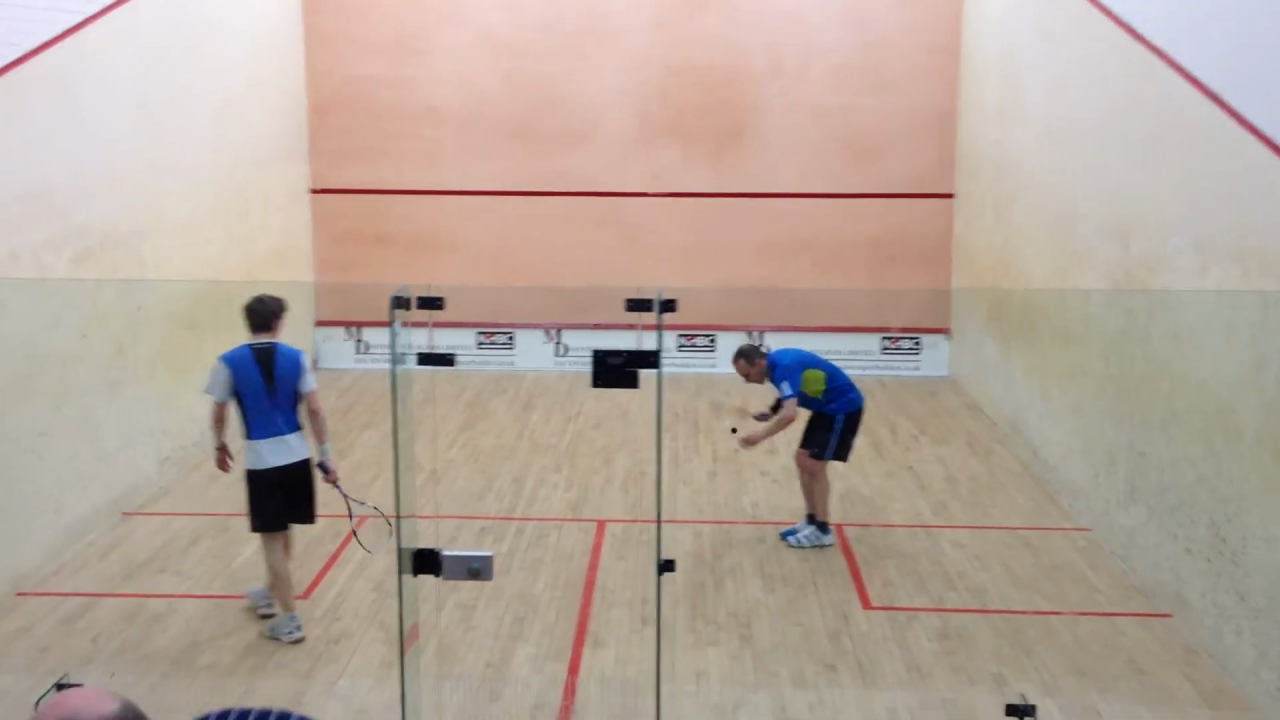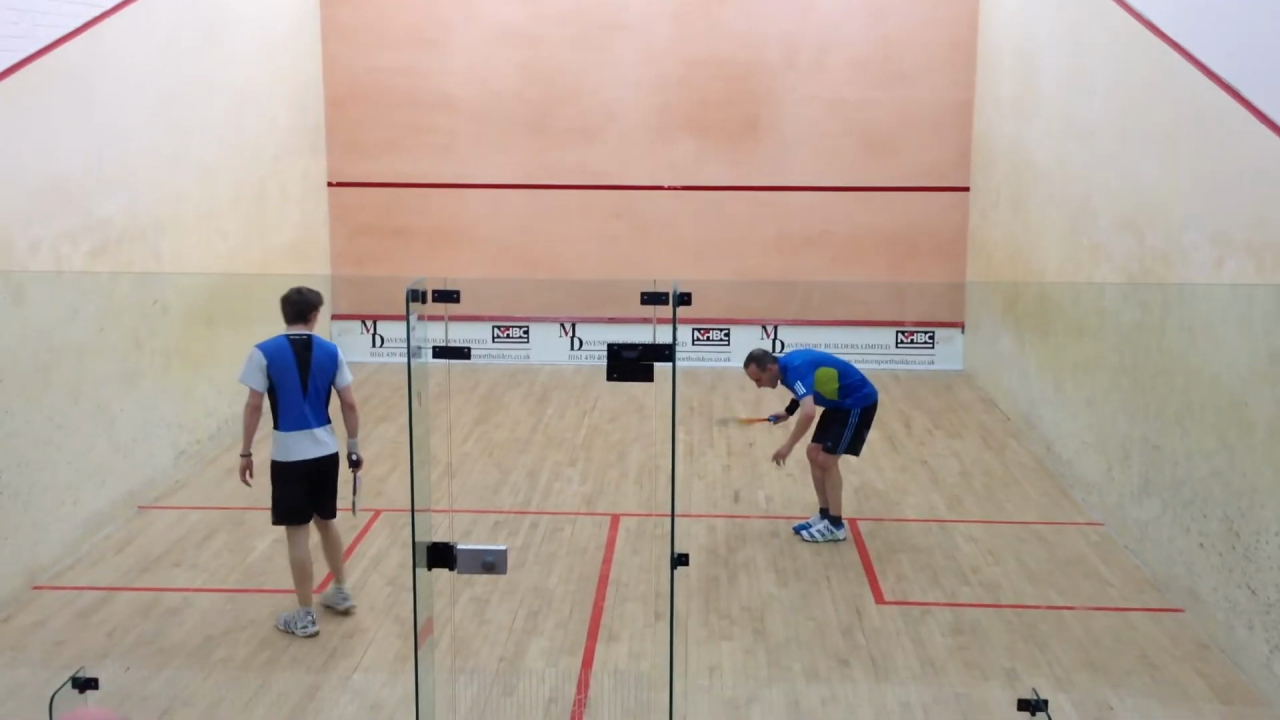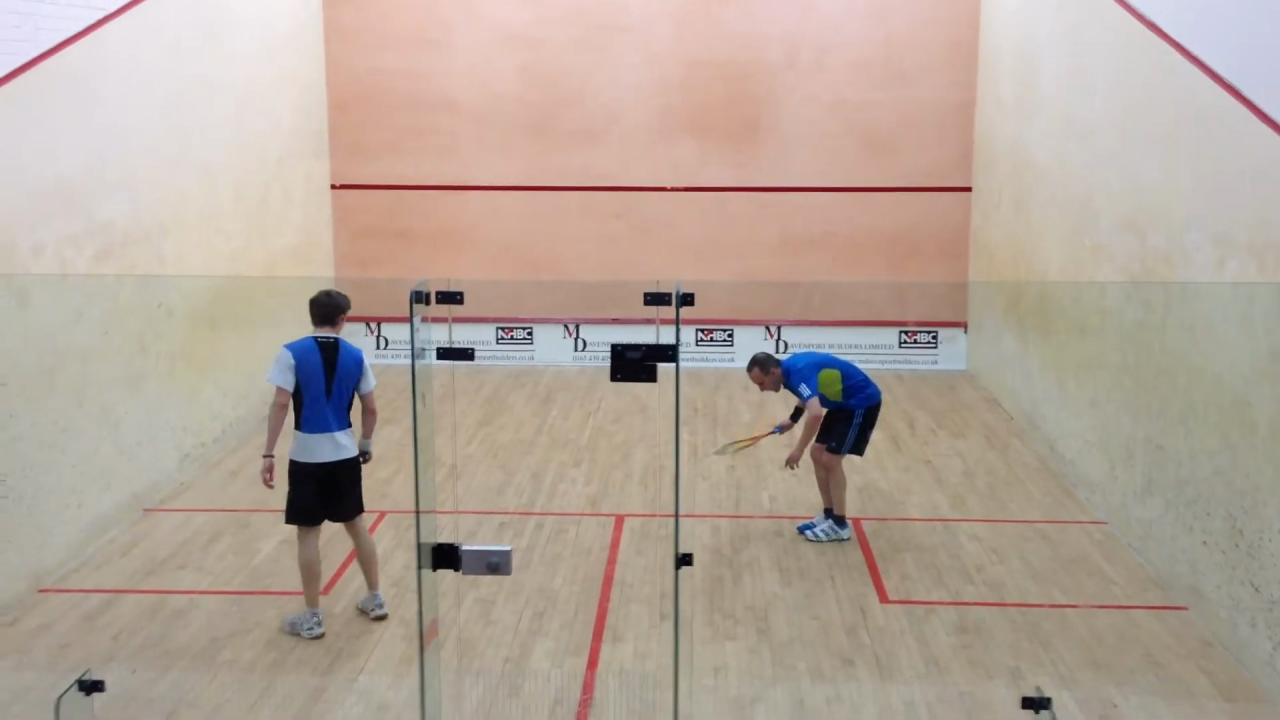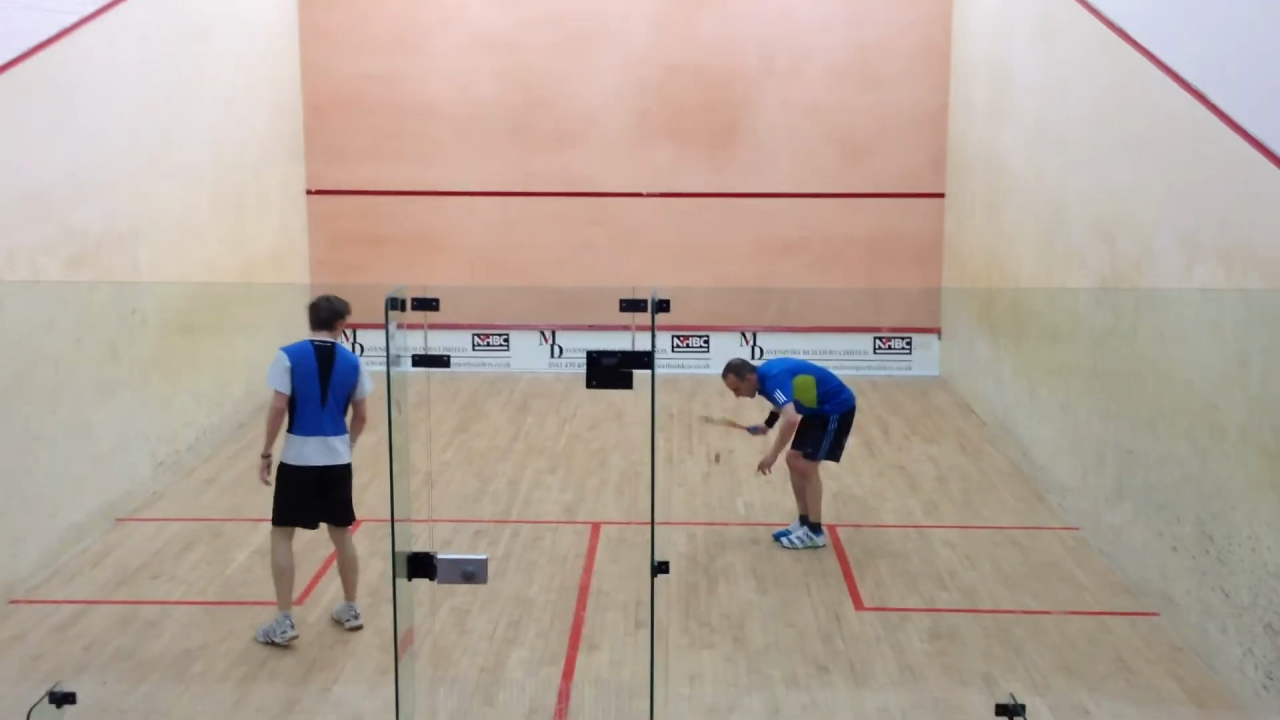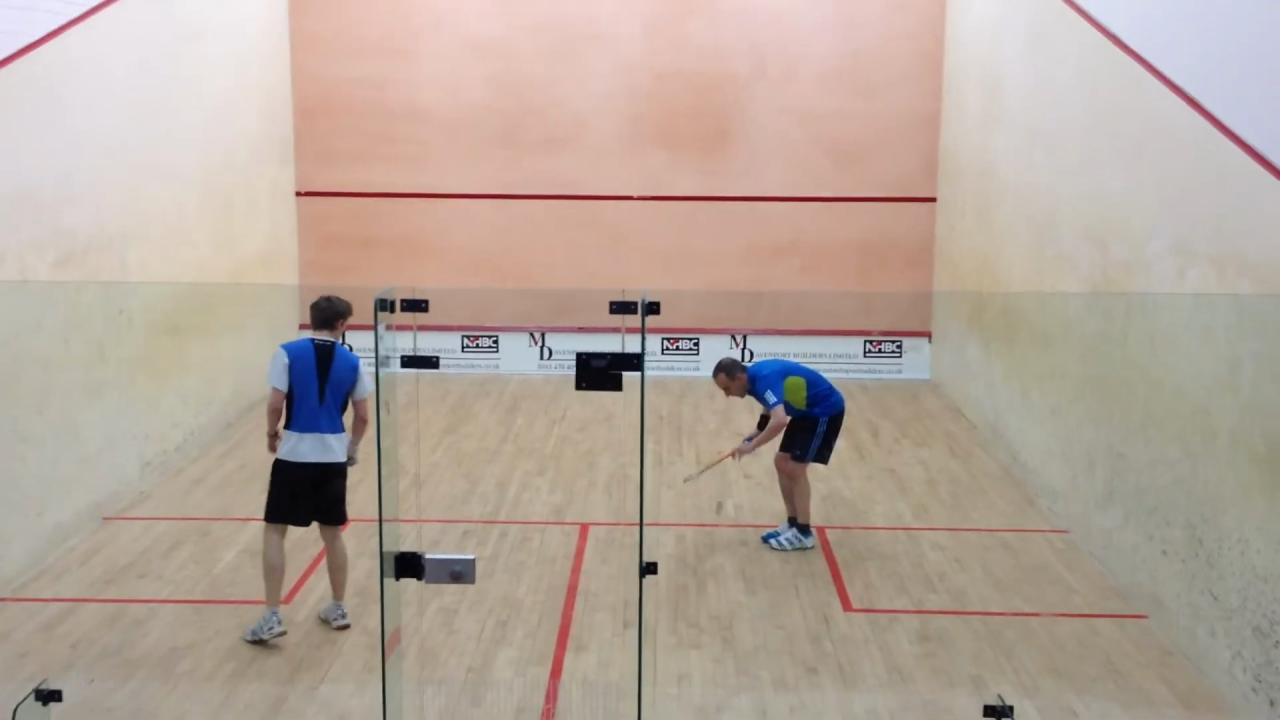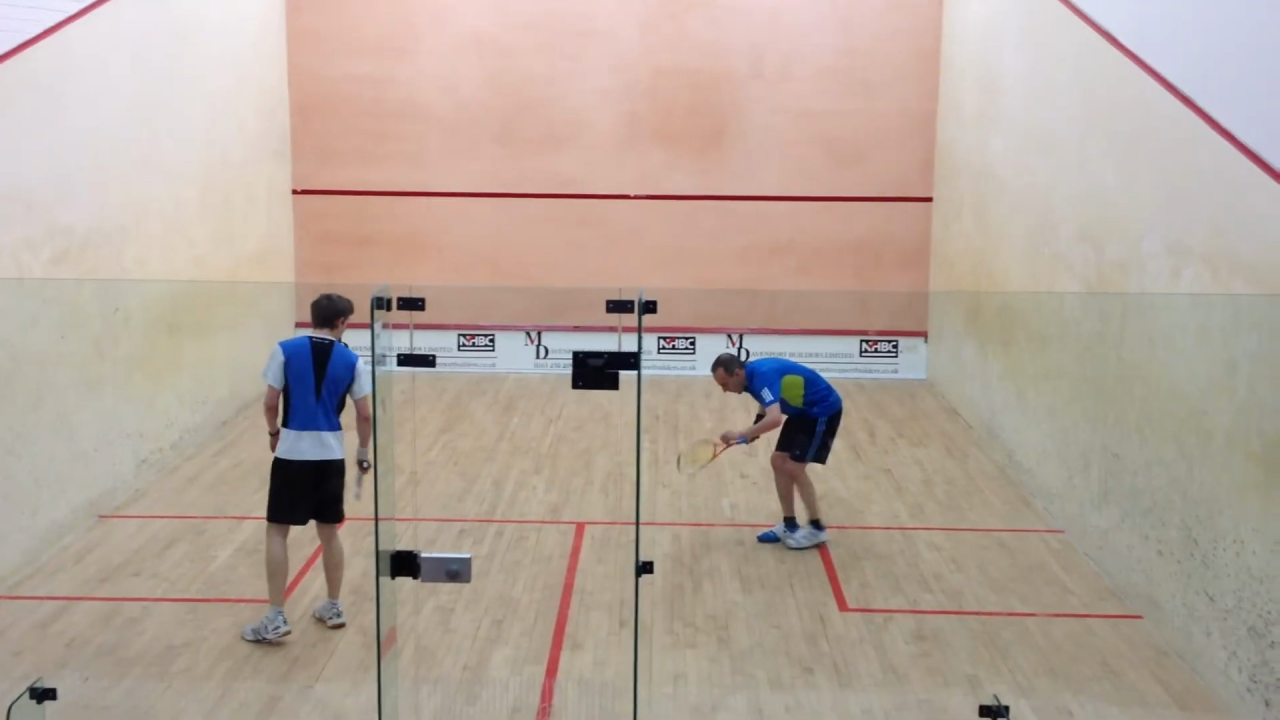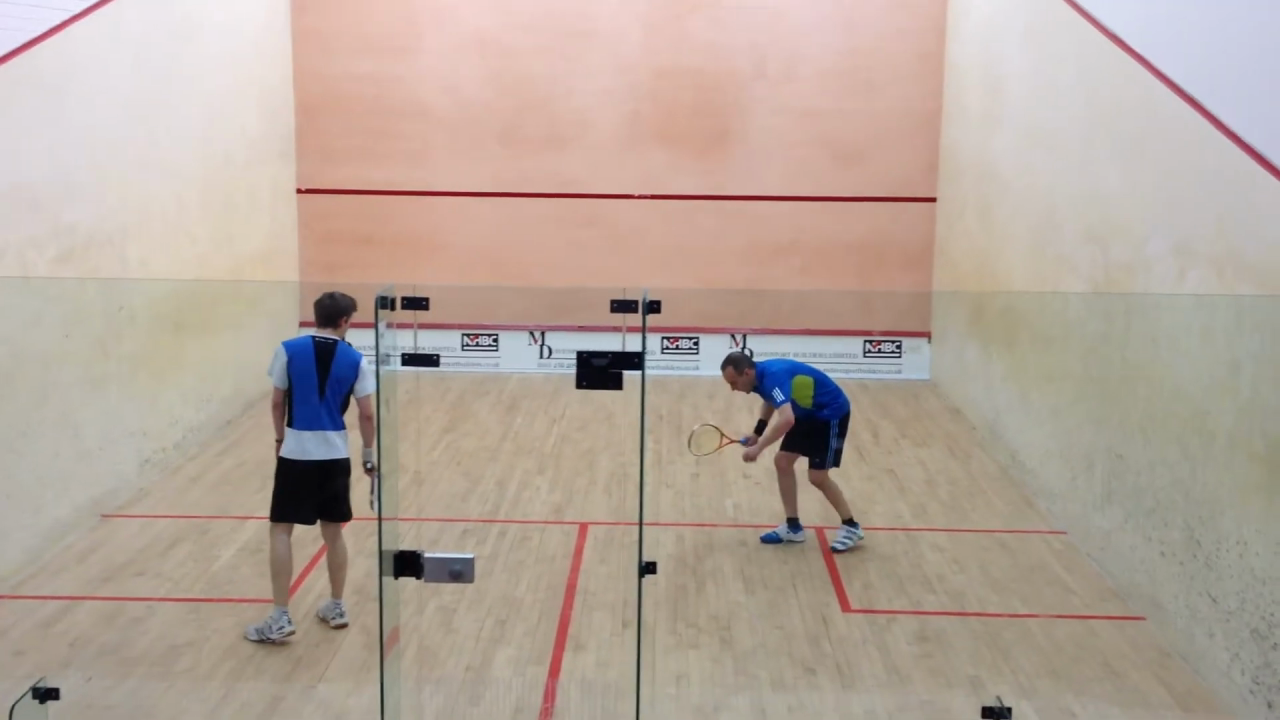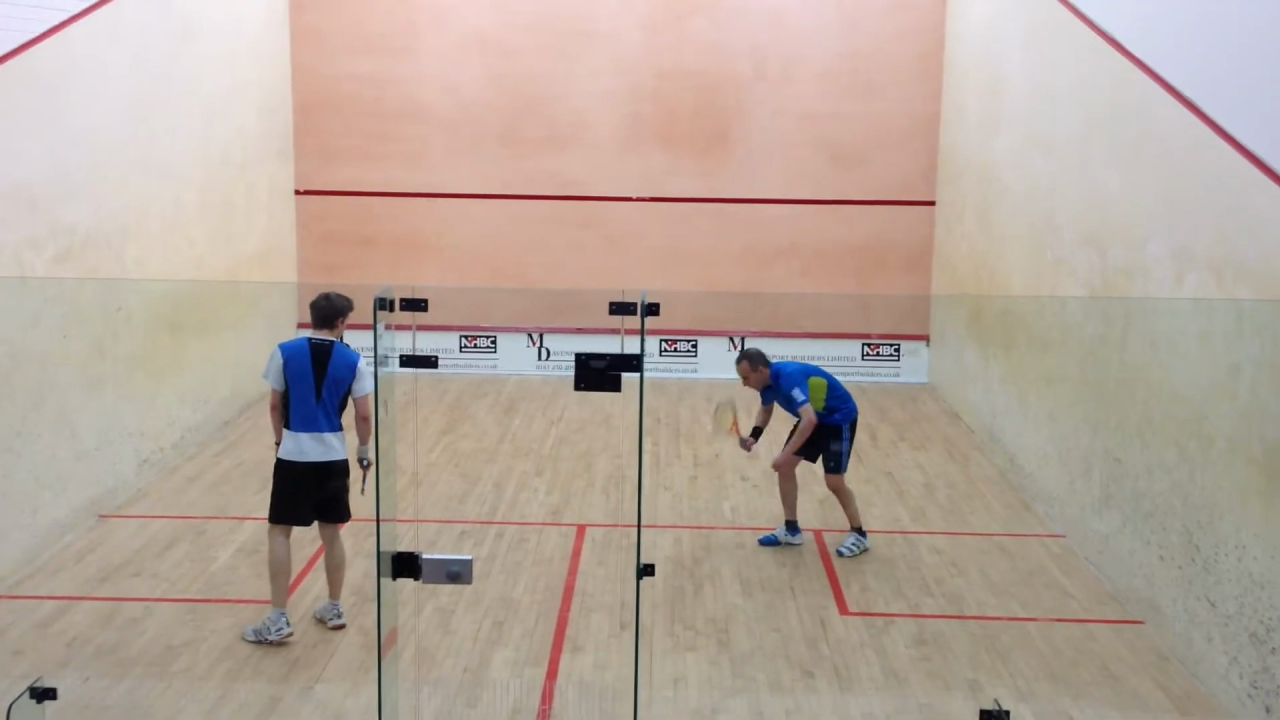
dt=0.2s
person 1, frame 1
left shoulder: (229, 363)
right shoulder: (296, 357)
left elbow: (219, 415)
right elbow: (314, 410)
left wrist: (220, 446)
right wrist: (326, 457)
left hip: (261, 462)
right hip: (297, 457)
left knee: (272, 540)
right knee: (283, 532)
left ankle: (288, 621)
right ankle: (271, 595)
person 1, frame 2
left shoulder: (264, 353)
right shoulder: (331, 351)
left elbow: (254, 406)
right elbow: (349, 404)
left wrist: (245, 452)
right wrist: (354, 447)
left hip: (289, 454)
right hip: (326, 450)
left knee: (297, 533)
right knee: (327, 522)
left ankle: (304, 615)
right ankle: (340, 591)
person 1, frame 3
left shoulder: (292, 353)
right shoulder: (356, 355)
left elbow: (280, 405)
right elbow: (370, 409)
left wrist: (268, 454)
right wrist: (365, 444)
left hip: (307, 456)
right hip: (345, 453)
left knee: (307, 535)
right knee: (356, 526)
left ankle: (312, 616)
right ankle: (375, 598)
person 1, frame 4
left shoulder: (289, 356)
right shoulder: (352, 361)
left elbow: (278, 409)
right elbow: (360, 416)
left wrist: (266, 453)
left hip: (297, 459)
right hip: (337, 459)
left knee: (282, 535)
right knee: (342, 534)
left ankle: (284, 620)
right ankle: (350, 609)
person 1, frame 5
left shoulder: (288, 353)
right shoulder: (352, 362)
left elbow: (275, 405)
right elbow: (363, 417)
left wrist: (272, 434)
right wrist: (351, 448)
left hip: (293, 456)
right hip: (332, 457)
left knee: (274, 532)
right knee: (332, 534)
left ankle: (272, 617)
right ankle: (338, 608)
person 1, frame 6
left shoulder: (285, 350)
right shoulder: (351, 360)
left elbow: (270, 403)
right elbow: (364, 415)
left wrist: (273, 431)
right wrist: (364, 452)
left hip: (291, 454)
right hip: (330, 455)
left knee: (277, 532)
right knee: (329, 532)
left ankle: (276, 617)
right ankle: (333, 606)
person 1, frame 7
left shoulder: (289, 350)
right shoulder: (355, 359)
left elbow: (277, 403)
right elbow: (366, 414)
left wrist: (280, 439)
right wrist: (368, 454)
left hip: (296, 453)
right hip: (335, 454)
left knee: (281, 531)
right knee: (333, 532)
left ankle: (280, 617)
right ankle: (336, 607)
person 1, frame 8
left shoulder: (285, 352)
right shoulder: (352, 359)
left elbow: (276, 405)
right elbow: (364, 415)
right wrist: (363, 451)
left hip: (294, 455)
right hip: (333, 456)
left knee: (279, 533)
right knee: (331, 533)
left ankle: (278, 619)
right ankle: (334, 608)
person 2, frame 1
left shoulder: (784, 367)
right shoulder: (776, 362)
left elbow: (789, 415)
right elbow: (789, 394)
left wrist: (760, 436)
right wrist: (773, 411)
left hip: (844, 406)
right hip: (828, 406)
left knee: (815, 465)
right knee: (802, 459)
left ankle: (822, 530)
right ankle: (812, 521)
person 2, frame 2
left shoulder: (795, 369)
right shoulder: (787, 364)
left elbow: (808, 413)
left wrist: (787, 446)
right wrist: (788, 412)
left hip: (858, 401)
right hip: (841, 402)
left knee: (827, 459)
right knee: (814, 453)
left ankle: (835, 525)
right ankle: (825, 515)
person 2, frame 3
left shoulder: (798, 372)
right shoulder: (790, 368)
left elbow: (816, 414)
right elbow: (809, 397)
left wrist: (798, 450)
right wrist: (793, 420)
left hip: (861, 402)
right hip: (844, 402)
left knee: (831, 459)
right knee: (818, 454)
left ankle: (839, 525)
right ankle: (829, 515)
person 2, frame 4
left shoulder: (774, 378)
right shoulder: (765, 375)
left elbow: (791, 420)
right elbow: (782, 402)
left wrist: (772, 455)
right wrist: (768, 424)
left hip: (837, 407)
right hip: (819, 408)
left knee: (807, 466)
right knee: (794, 460)
left ankle: (815, 532)
right ankle: (804, 522)
person 2, frame 5
left shoulder: (765, 379)
right shoulder: (755, 376)
left elbow: (780, 421)
right elbow: (770, 404)
left wrist: (752, 445)
right wrist: (759, 430)
left hip: (826, 410)
right hip: (807, 411)
left knee: (795, 468)
right knee: (782, 462)
left ankle: (803, 533)
right ankle: (793, 524)
person 2, frame 6
left shoulder: (763, 375)
right shoulder: (752, 373)
left elbow: (774, 419)
right elbow: (766, 402)
left wrist: (742, 435)
right wrist: (754, 431)
left hip: (823, 410)
right hip: (803, 411)
left knee: (795, 469)
right knee: (779, 462)
left ankle: (815, 527)
right ankle: (790, 525)
person 2, frame 7
left shoulder: (773, 376)
right shoulder: (760, 377)
left elbow: (786, 420)
right elbow: (770, 403)
left wrist: (758, 447)
right wrist: (757, 433)
left hip: (832, 412)
right hip: (808, 414)
left knee: (817, 477)
right knee: (782, 462)
left ankle: (851, 527)
right ankle: (793, 527)
person 2, frame 8
left shoulder: (789, 377)
right shoulder: (766, 382)
left elbow: (809, 419)
right elbow: (765, 409)
left wrist: (786, 454)
right wrist: (753, 436)
left hip: (839, 418)
right hip: (812, 418)
left knee: (834, 482)
right knee: (783, 467)
left ankle: (859, 535)
right ankle: (791, 529)
